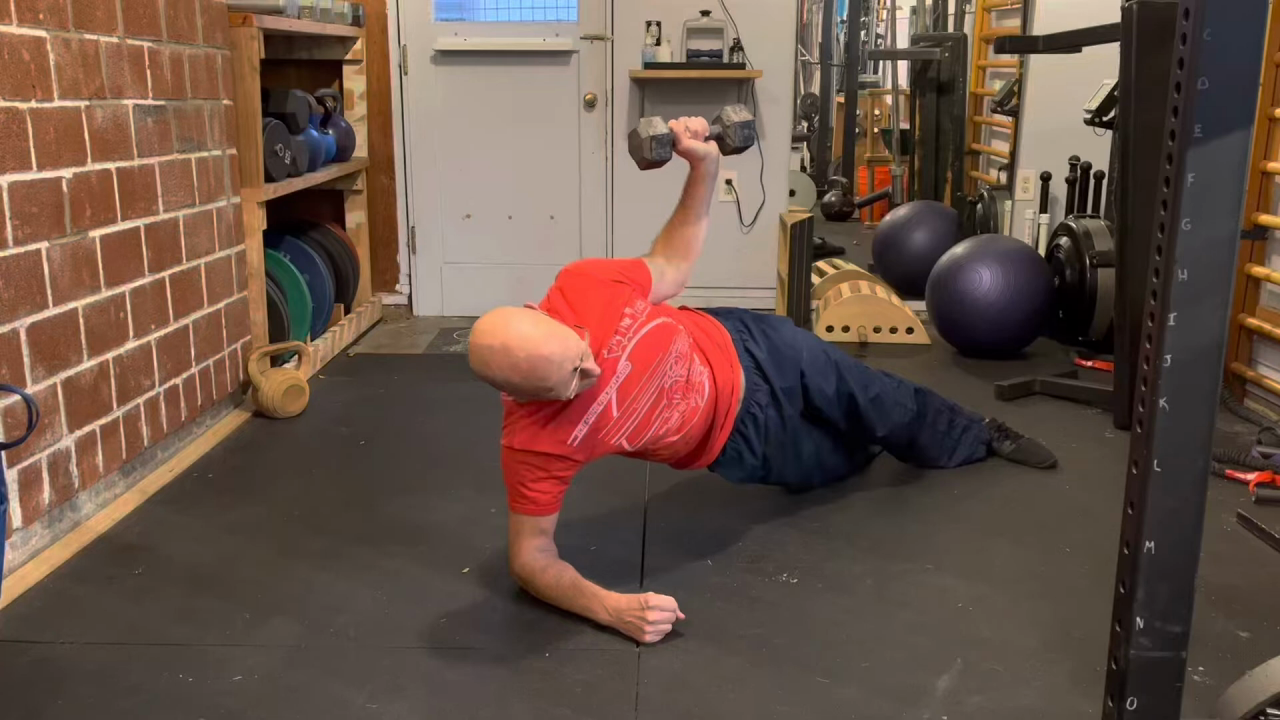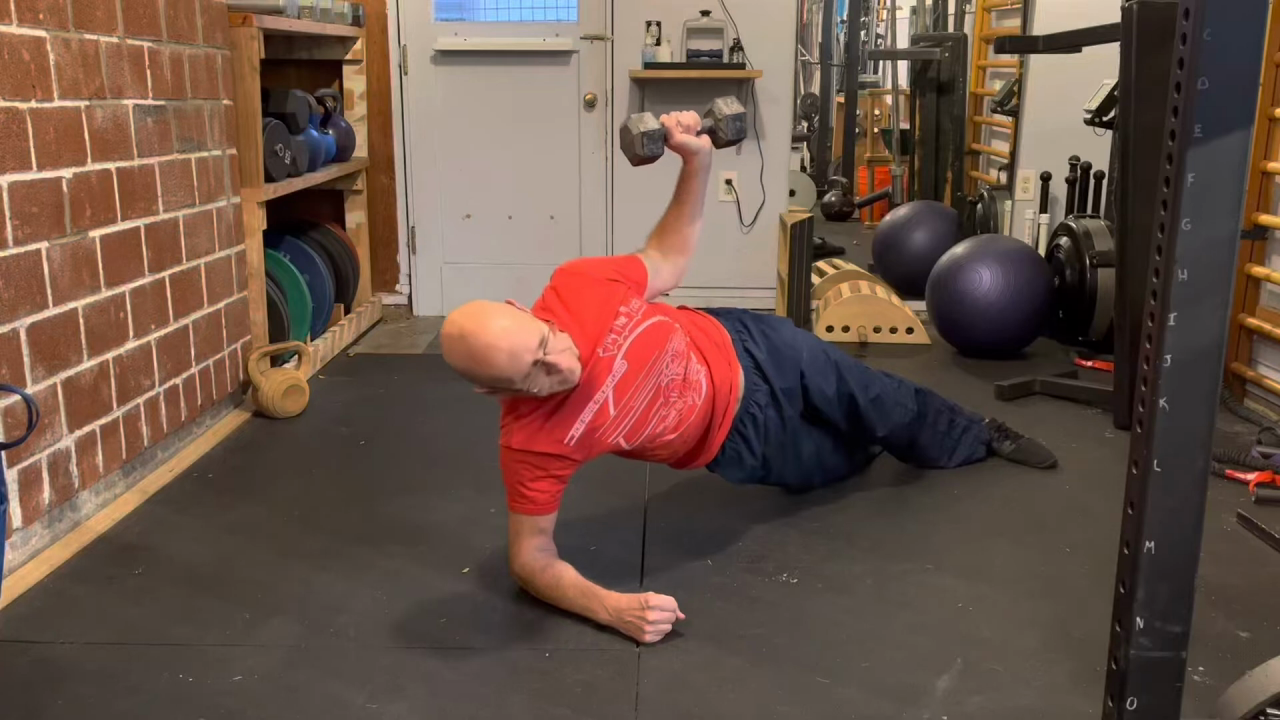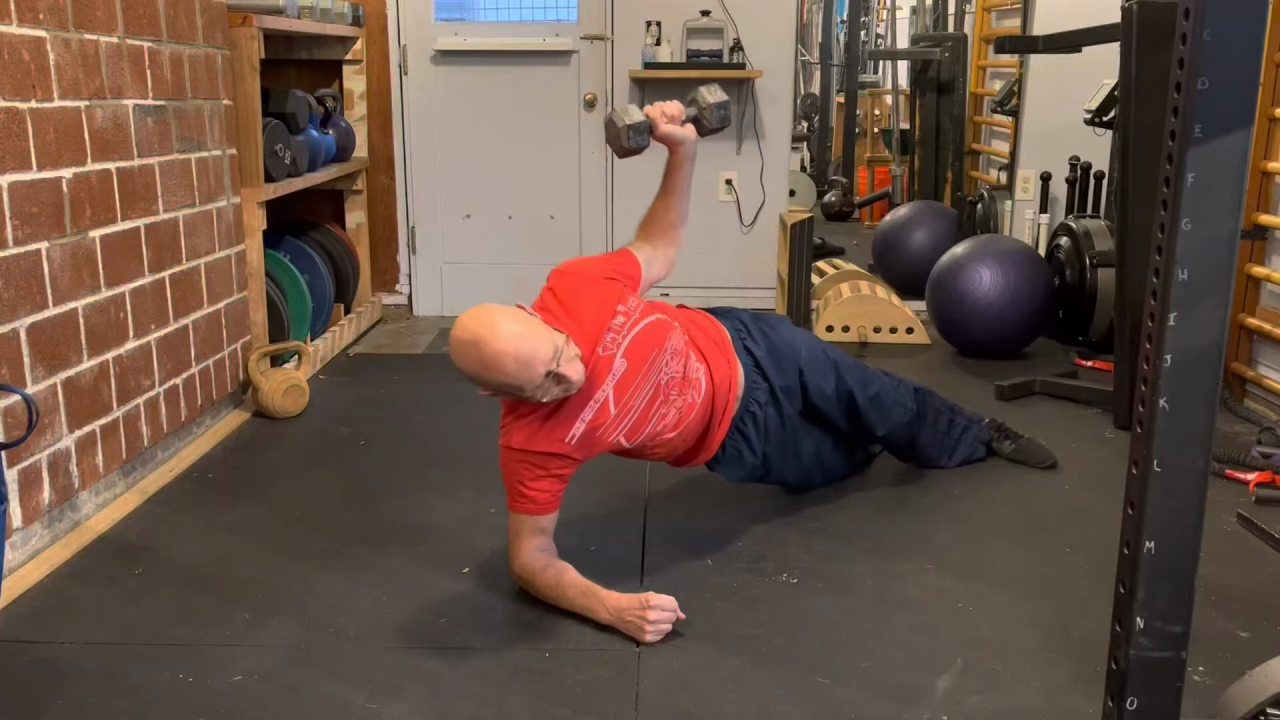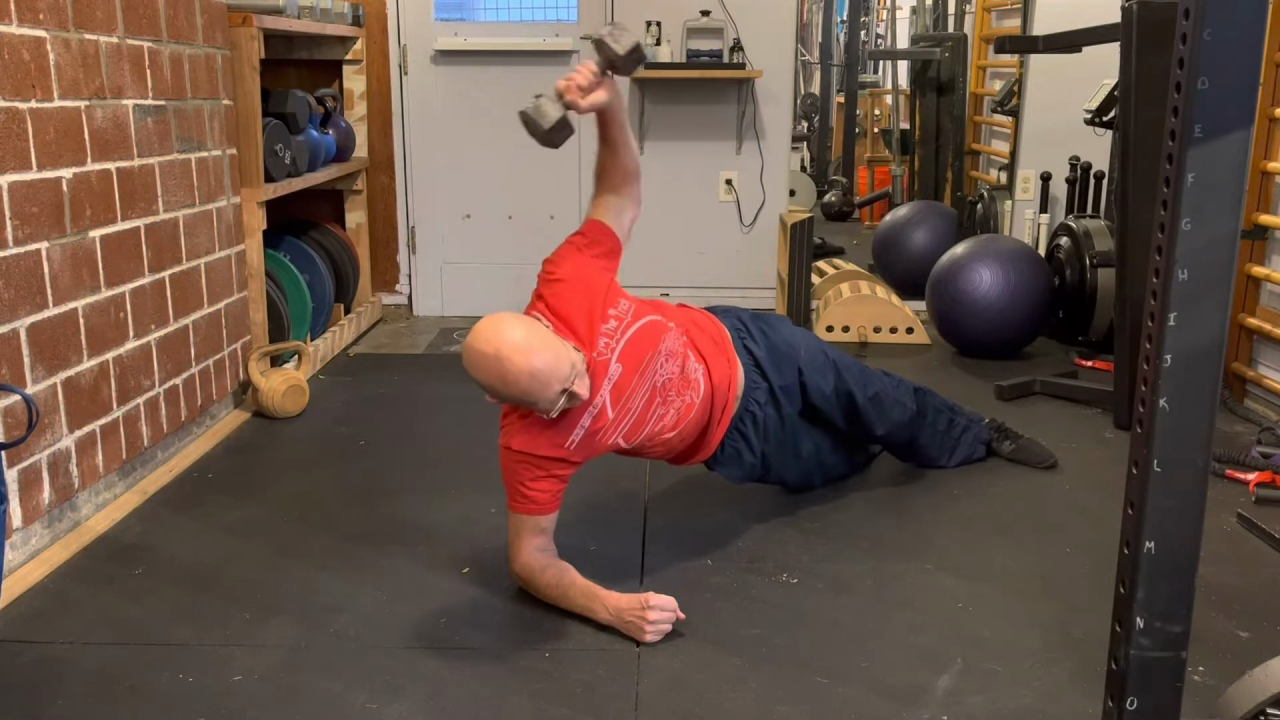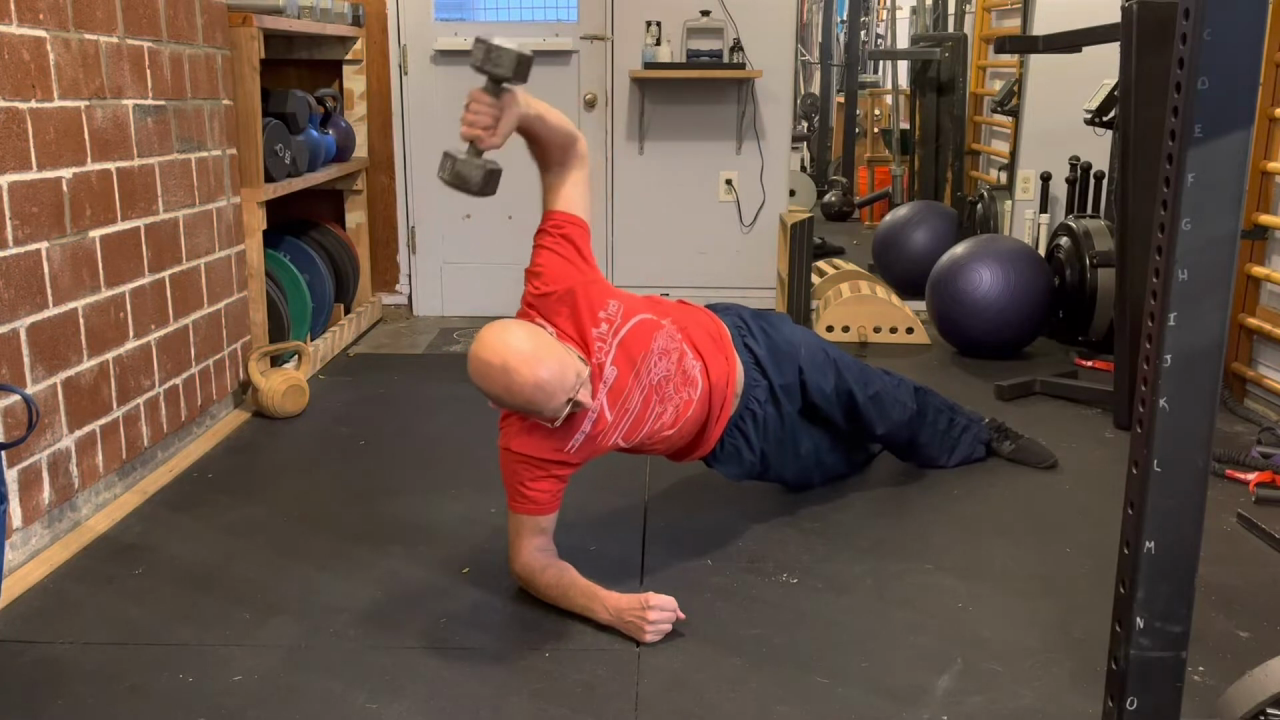
dt=0.4s
person 1, frame 1
left shoulder: (582, 286)
right shoulder: (533, 442)
left elbow: (670, 267)
right elbow: (531, 556)
left wrist: (704, 165)
right wrist: (612, 608)
left hip: (744, 349)
right hip: (737, 441)
left knee: (888, 406)
right knee: (839, 461)
left ankle: (981, 434)
right ankle: (925, 444)
person 1, frame 2
left shoulder: (577, 287)
right shoulder: (529, 440)
left elbow: (667, 262)
right elbow: (530, 556)
left wrist: (698, 161)
right wrist: (612, 608)
left hip: (742, 349)
right hip: (736, 441)
left knee: (889, 407)
right knee: (836, 462)
left ankle: (979, 434)
right ankle: (923, 445)
person 1, frame 3
left shoulder: (574, 287)
right shoulder: (530, 440)
left elbow: (657, 251)
right elbow: (530, 557)
left wrist: (683, 151)
right wrist: (613, 608)
left hip: (742, 348)
right hip: (737, 441)
left knee: (889, 409)
right knee: (836, 463)
left ankle: (979, 436)
right ankle: (924, 443)
person 1, frame 4
left shoulder: (565, 286)
right shoulder: (531, 441)
left elbow: (620, 197)
right elbow: (531, 555)
left wrist: (611, 109)
right wrist: (612, 608)
left hip: (743, 347)
right hip: (737, 439)
left knee: (890, 409)
right knee: (836, 462)
left ankle: (979, 435)
right ankle: (920, 444)
person 1, frame 5
left shoulder: (555, 294)
right shoulder: (530, 442)
left elbow: (570, 156)
right elbow: (531, 557)
left wrist: (521, 110)
right wrist: (612, 608)
left hip: (742, 347)
right hip: (735, 437)
left knee: (889, 407)
right knee: (837, 460)
left ankle: (981, 436)
right ankle: (874, 441)
